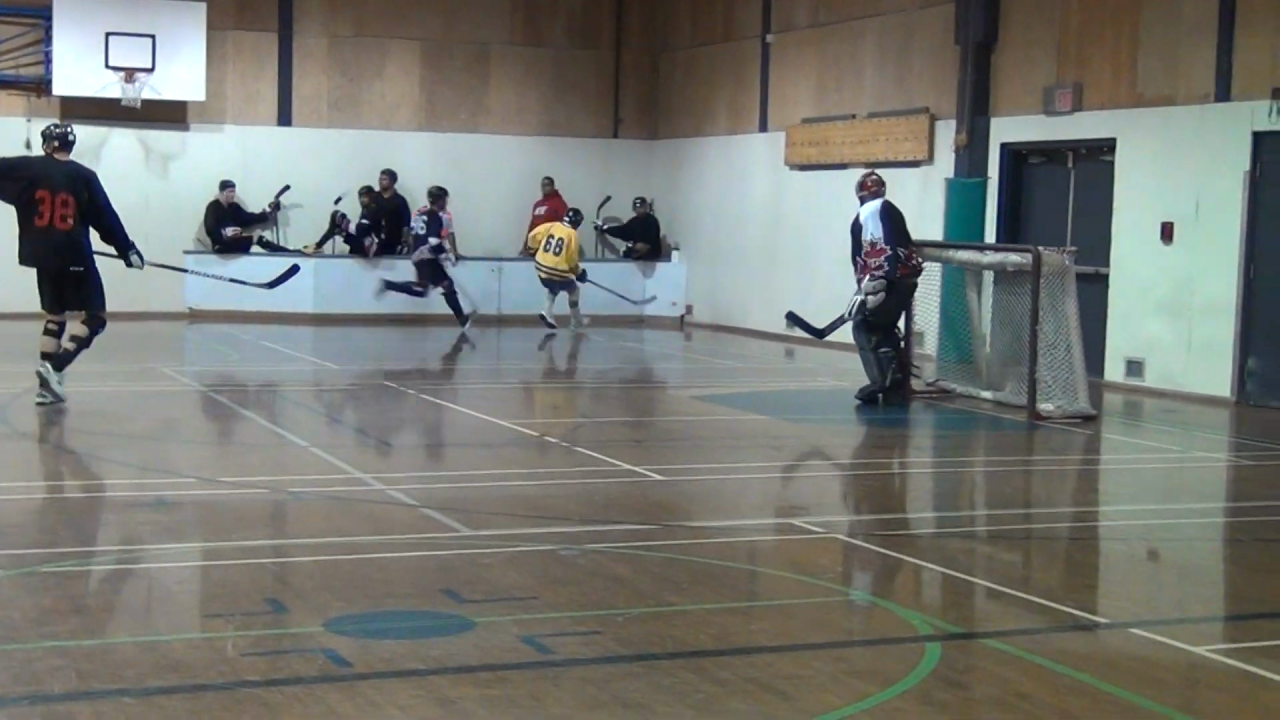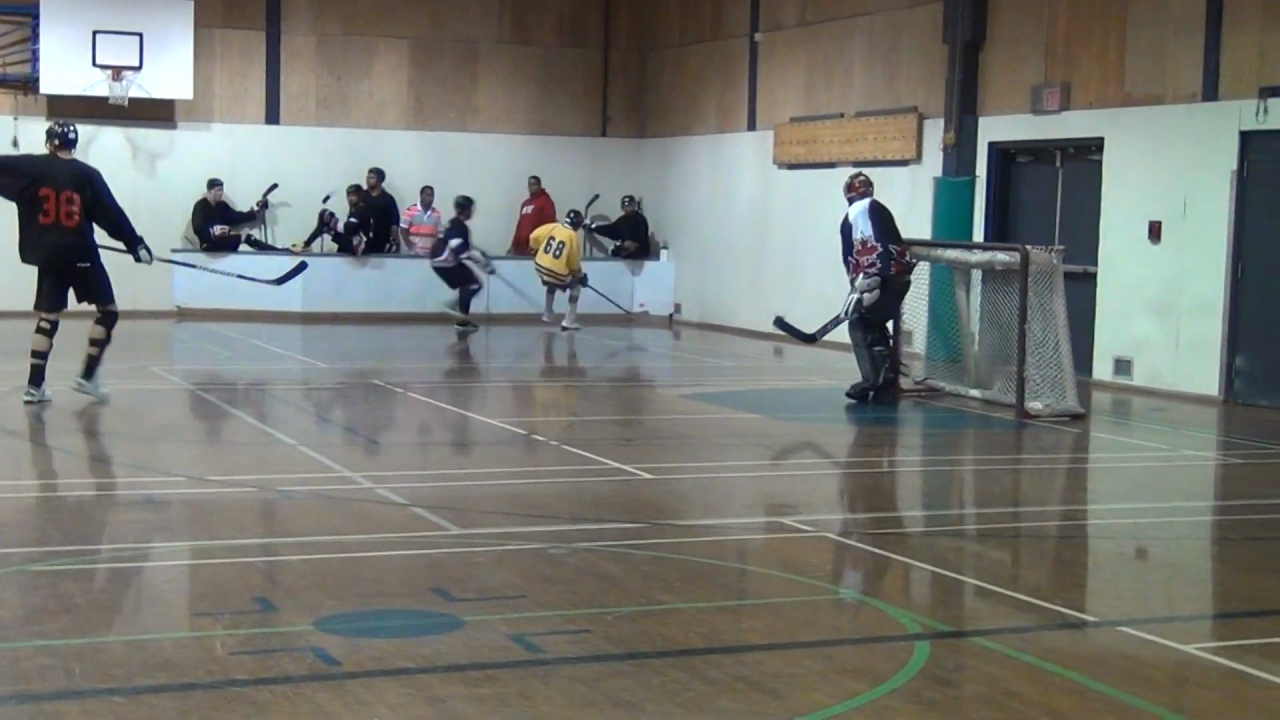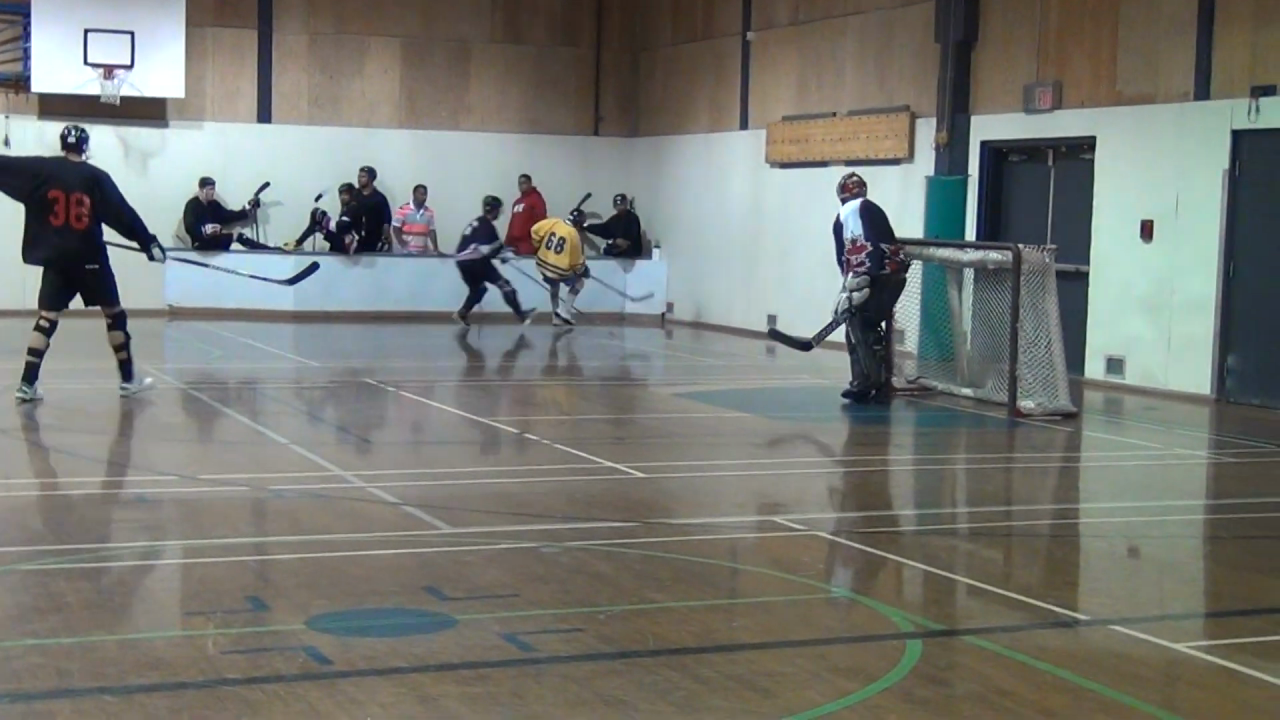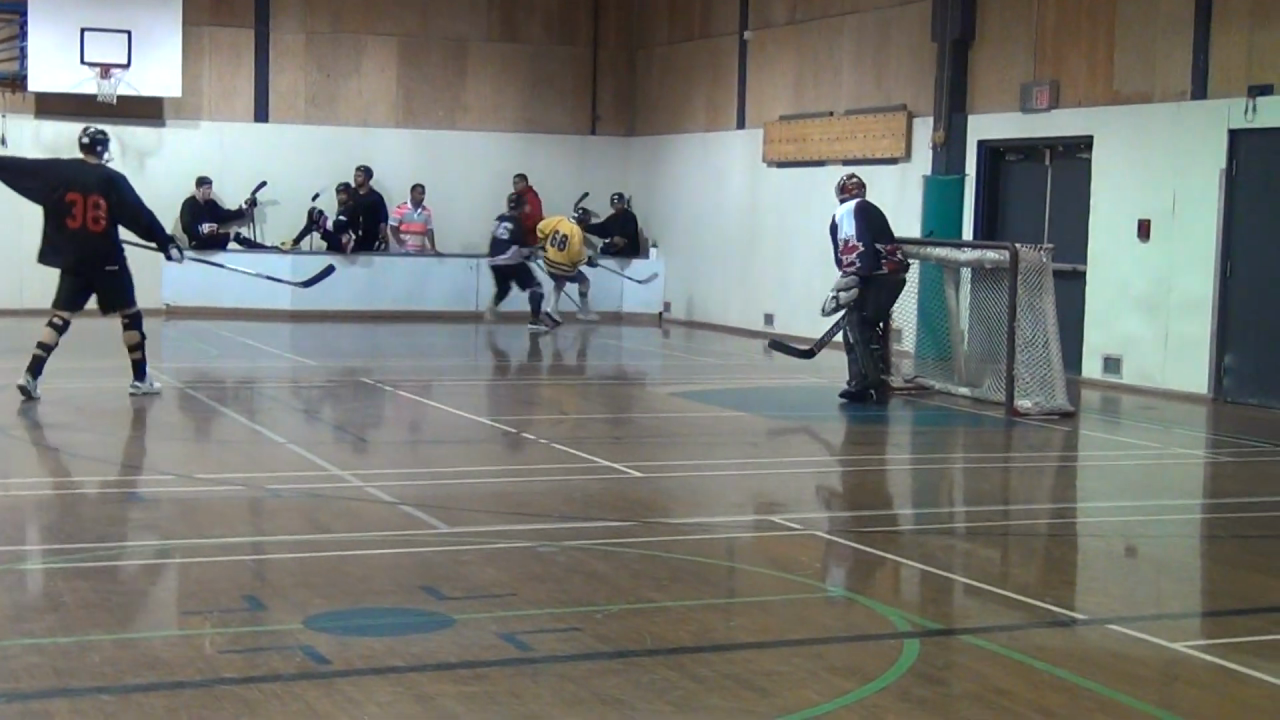
dt=0.1s
person 1, frame 1
left shoulder: (29, 168)
right shoulder: (84, 177)
right elbow: (106, 217)
right wrist: (127, 249)
left hip: (44, 257)
right hip: (75, 257)
left knee: (55, 318)
right knee: (95, 317)
left ankle: (46, 387)
right ankle: (54, 367)
person 1, frame 2
left shoulder: (31, 167)
right shoulder: (87, 175)
right elbow: (111, 214)
right wrist: (135, 244)
left hip: (47, 256)
right hip: (80, 254)
left knee: (48, 317)
right knee: (108, 311)
left ankle: (34, 386)
right ankle: (87, 377)
person 1, frame 3
left shoulder: (42, 169)
right shoulder: (96, 177)
right elbow: (123, 215)
right wrist: (149, 243)
left hip: (55, 257)
right hip: (89, 257)
left knee: (47, 316)
right knee: (114, 314)
left ankle: (27, 384)
right ankle: (128, 380)
person 1, frame 4
left shoulder: (60, 172)
right shoulder: (113, 179)
right elbow: (139, 215)
right wrist: (167, 243)
left hip: (72, 259)
right hip: (107, 258)
left knee: (61, 315)
right knee: (130, 314)
left ankle: (32, 375)
right ankle: (140, 379)
person 2, frame 1
left shoulder: (870, 211)
right shoulder: (889, 209)
left elbow: (877, 252)
left wrist: (870, 289)
right wrist: (871, 287)
left hip: (892, 280)
right hip: (902, 278)
left knee: (866, 328)
right knee: (883, 329)
left ankle: (883, 385)
right ankle: (896, 384)
person 2, frame 2
left shoulder: (859, 211)
right shoulder: (877, 209)
left elbow: (869, 250)
left wrist: (864, 287)
right wrist: (863, 285)
left hip: (887, 278)
right hip: (895, 276)
left knee: (862, 326)
right knee: (873, 327)
left ankle: (876, 384)
right ankle: (886, 384)
person 2, frame 3
left shoulder: (851, 211)
right shoulder: (871, 209)
left elbow: (860, 250)
left wrist: (854, 286)
right wrist: (856, 285)
left hip: (882, 276)
right hip: (891, 274)
left knee: (860, 325)
right knee: (867, 326)
left ankle: (871, 383)
right ankle: (878, 383)
person 2, frame 4
left shoulder: (847, 211)
right shoulder: (870, 210)
left elbow: (854, 249)
left wrist: (844, 287)
right wrist: (853, 285)
left hip: (880, 276)
right hip: (891, 274)
left knee: (859, 324)
right knee: (867, 325)
left ankle: (870, 383)
right ankle: (876, 383)
